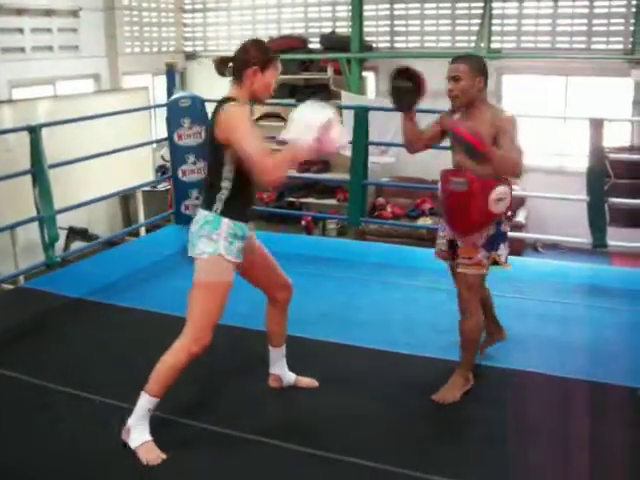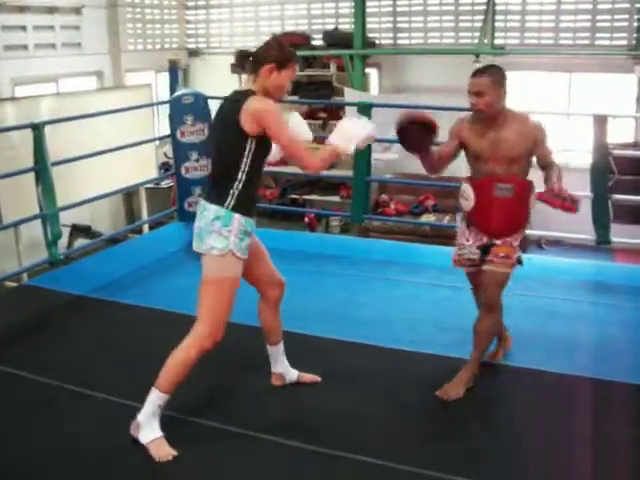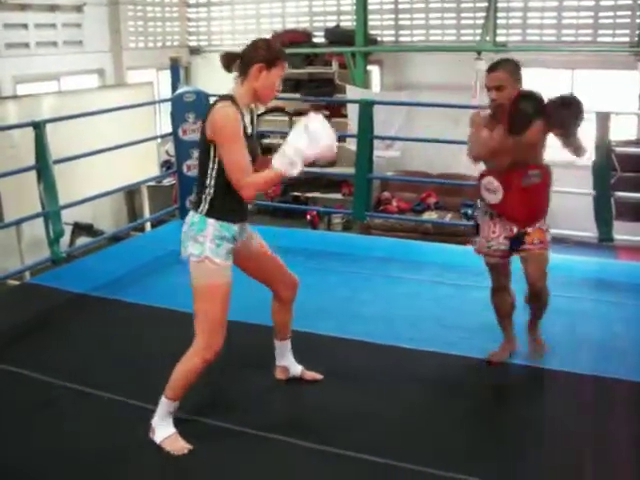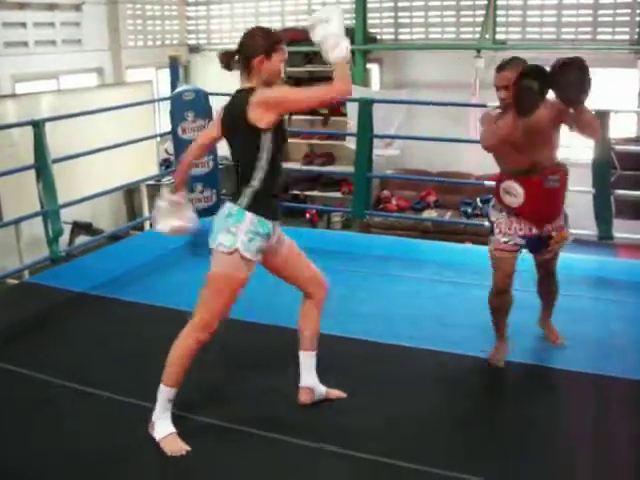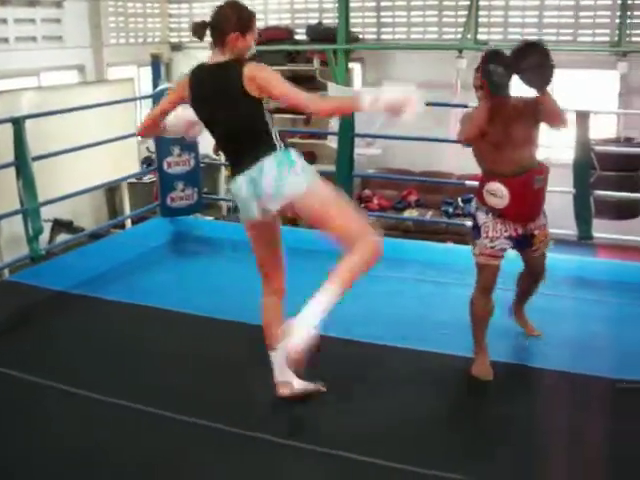
dt=0.2s
person 1, frame 1
left shoulder: (235, 110)
right shoulder: (235, 113)
left elbow: (266, 163)
right elbow: (269, 174)
left wrist: (309, 145)
right wrist: (307, 140)
left hip: (233, 228)
right hip: (219, 230)
left knee: (281, 291)
right knee: (196, 339)
left ankle: (279, 373)
right ankle: (137, 425)
person 1, frame 2
left shoulder: (233, 104)
right shoulder: (259, 107)
right elbow: (310, 163)
left wrist: (277, 145)
right wrist: (346, 140)
left hip: (229, 218)
right hip: (227, 222)
left knee: (272, 287)
right knee: (207, 334)
left ankle: (281, 370)
right ankle: (147, 420)
person 1, frame 3
left shoulder: (236, 112)
right shoulder: (226, 113)
left elbow: (247, 174)
right elbow: (247, 187)
left wrist: (290, 150)
right wrist: (294, 158)
left hip: (235, 228)
right hip: (209, 232)
left knee: (286, 286)
right knee: (209, 346)
left ankle: (285, 365)
right ankle: (161, 422)
person 1, frame 4
left shoulder: (238, 104)
right shoulder: (266, 99)
left elbow: (194, 150)
right elbow: (341, 90)
left wrist: (177, 192)
right wrist: (337, 46)
left hip: (261, 224)
right hip: (243, 225)
left knee: (317, 288)
right knee: (202, 328)
left ankle: (308, 385)
right ankle: (161, 416)
person 1, frame 5
left shoulder: (190, 82)
right shoulder: (250, 72)
left elbow: (146, 128)
right elbow: (314, 107)
right wrist: (373, 99)
left hip: (246, 188)
right hip: (279, 173)
left knee: (273, 287)
right knee: (367, 244)
left ankle: (285, 378)
right ankle: (304, 327)
person 2, frame 1
left shoulder: (500, 120)
right shoulder: (452, 116)
left elbow: (514, 168)
right elbow: (414, 145)
left wrist: (484, 150)
right wrist: (407, 111)
left knee: (467, 295)
right knee: (468, 283)
left ankle: (463, 374)
right ankle: (494, 329)
person 2, frame 2
left shoulder: (529, 129)
right shoulder: (464, 127)
left elbow: (549, 166)
right elbow: (435, 167)
left wrist: (554, 183)
right wrist: (422, 149)
left hip: (508, 223)
right hip: (473, 219)
left knee: (490, 299)
right knee: (481, 292)
left ankle: (469, 371)
right ankle: (502, 338)
person 2, frame 3
left shoulder: (543, 114)
right shoulder: (480, 120)
left elbow: (578, 150)
right elbow: (476, 154)
left wrist: (570, 131)
right wrist: (508, 131)
left hip: (531, 213)
right hip: (494, 211)
left knee: (537, 283)
right knee: (499, 284)
left ankle: (533, 329)
right ankle: (508, 339)
person 2, frame 4
left shoulder: (552, 109)
right shoulder: (492, 118)
left elbow: (594, 132)
right elbow: (488, 143)
left wrist: (576, 102)
right wrist: (518, 112)
left hip: (547, 207)
right hip: (510, 209)
left knee: (548, 272)
right knee: (501, 284)
left ankle: (545, 320)
right ankle: (500, 340)
person 2, frame 5
left shoulder: (529, 107)
right shoulder: (473, 117)
left elbow: (560, 122)
right elbow: (465, 138)
left wrist: (541, 88)
right wrist: (490, 100)
left hip: (529, 205)
right hip: (494, 209)
left knee: (536, 269)
right knee: (485, 284)
left ankle: (518, 309)
right ankle: (480, 352)
